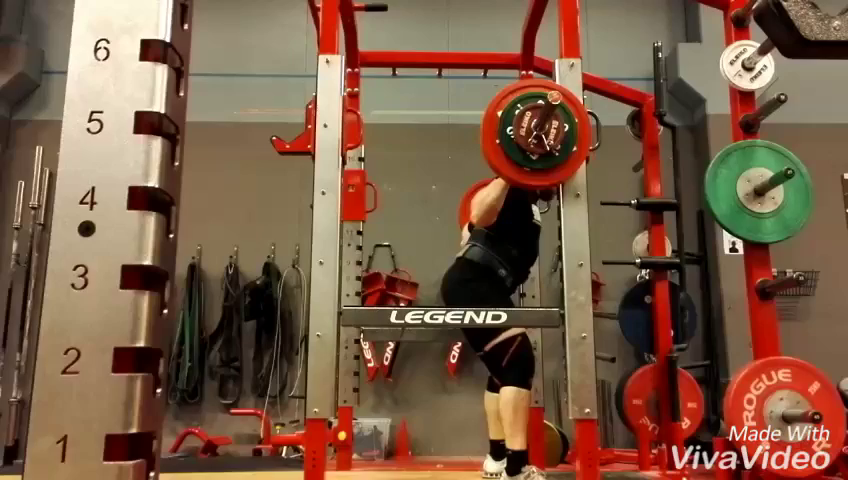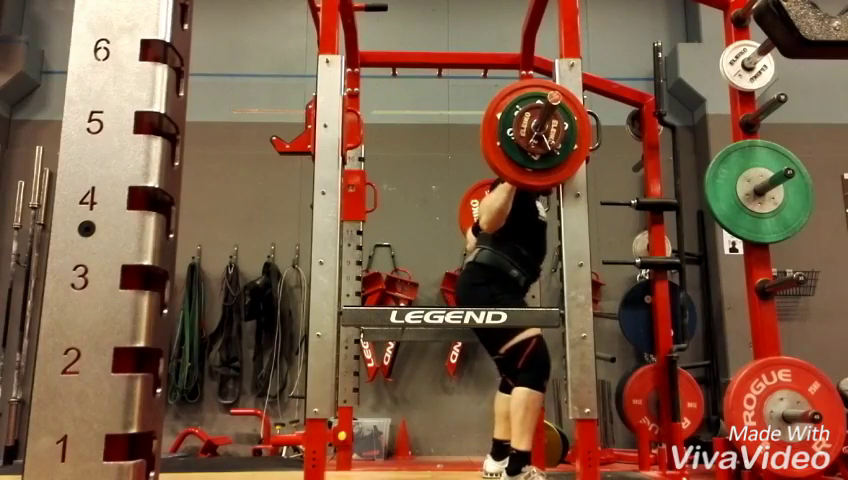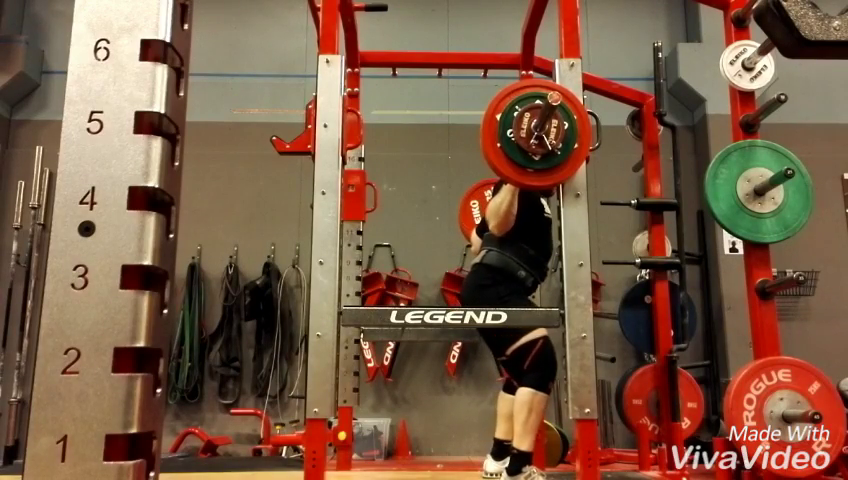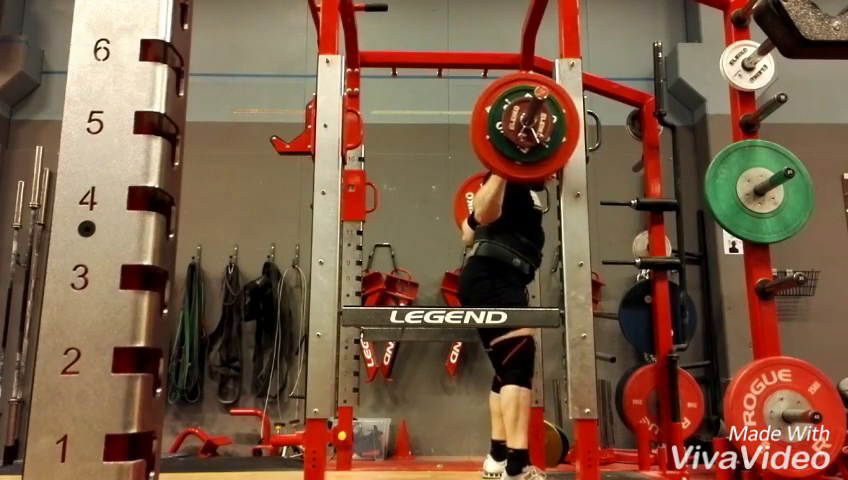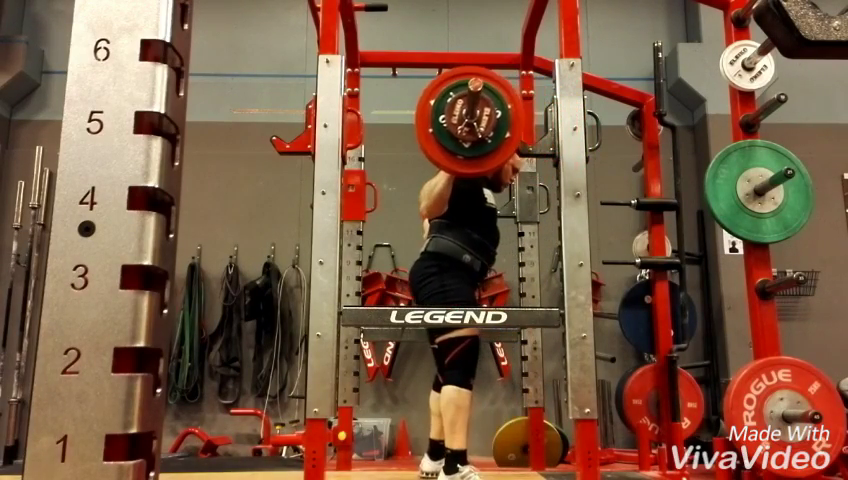
dt=1s
person 1, frame 1
left shoulder: (523, 198)
right shoulder: (517, 190)
left elbow: (469, 232)
right elbow: (480, 215)
left hip: (477, 285)
right hip: (473, 284)
left knee: (505, 368)
right knee: (518, 364)
person 1, frame 2
left shoulder: (524, 196)
right shoulder: (520, 189)
left elbow: (474, 235)
right elbow: (488, 221)
right wrist: (511, 178)
left hip: (489, 287)
right hip: (486, 287)
left knee: (517, 370)
right knee: (534, 364)
person 1, frame 3
left shoulder: (528, 196)
right shoulder: (524, 189)
left elbow: (477, 241)
right elbow: (498, 224)
left hip: (495, 289)
right hip: (494, 288)
left knee: (522, 371)
right knee: (540, 365)
person 1, frame 4
left shoulder: (517, 189)
right shoulder: (515, 182)
left elbow: (468, 234)
right elbow: (484, 214)
left hip: (492, 281)
right hip: (493, 280)
left knee: (508, 368)
right knee: (518, 366)
person 1, frame 5
left shoulder: (478, 190)
right shoulder: (469, 180)
left elbow: (429, 227)
right elbow: (429, 206)
left hip: (445, 278)
right hip: (443, 276)
left knee: (451, 368)
right knee: (461, 364)
